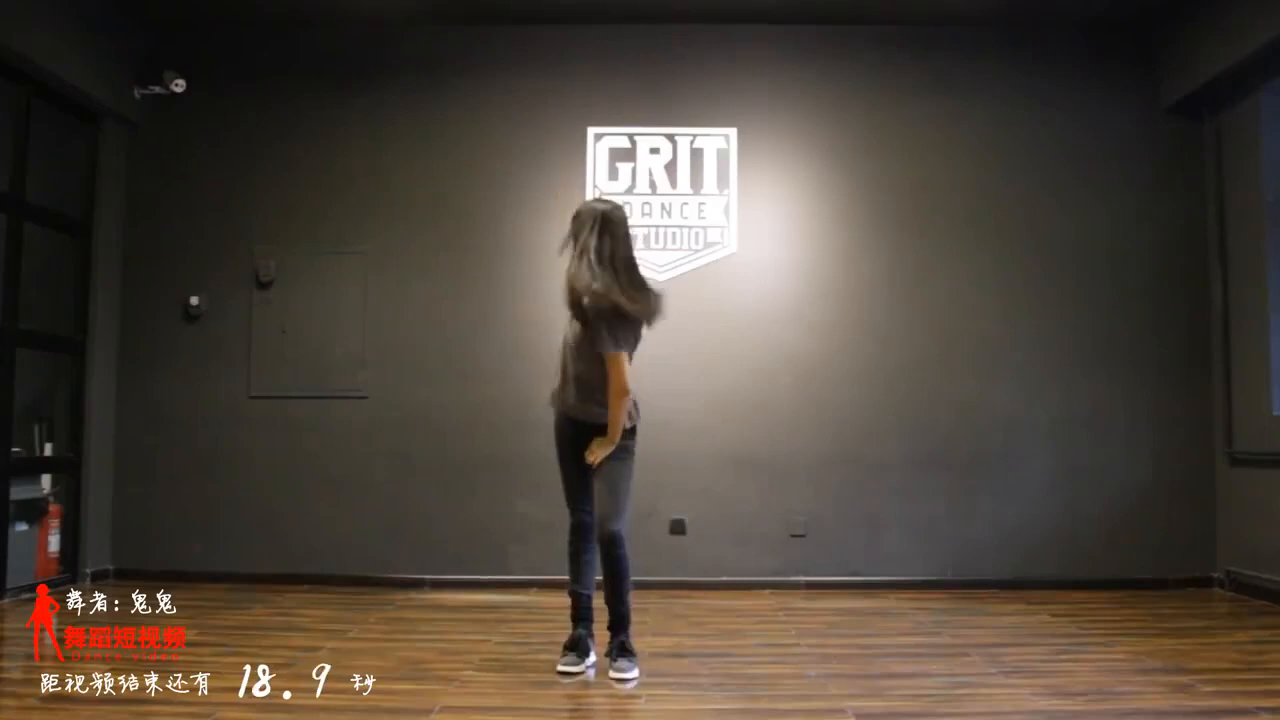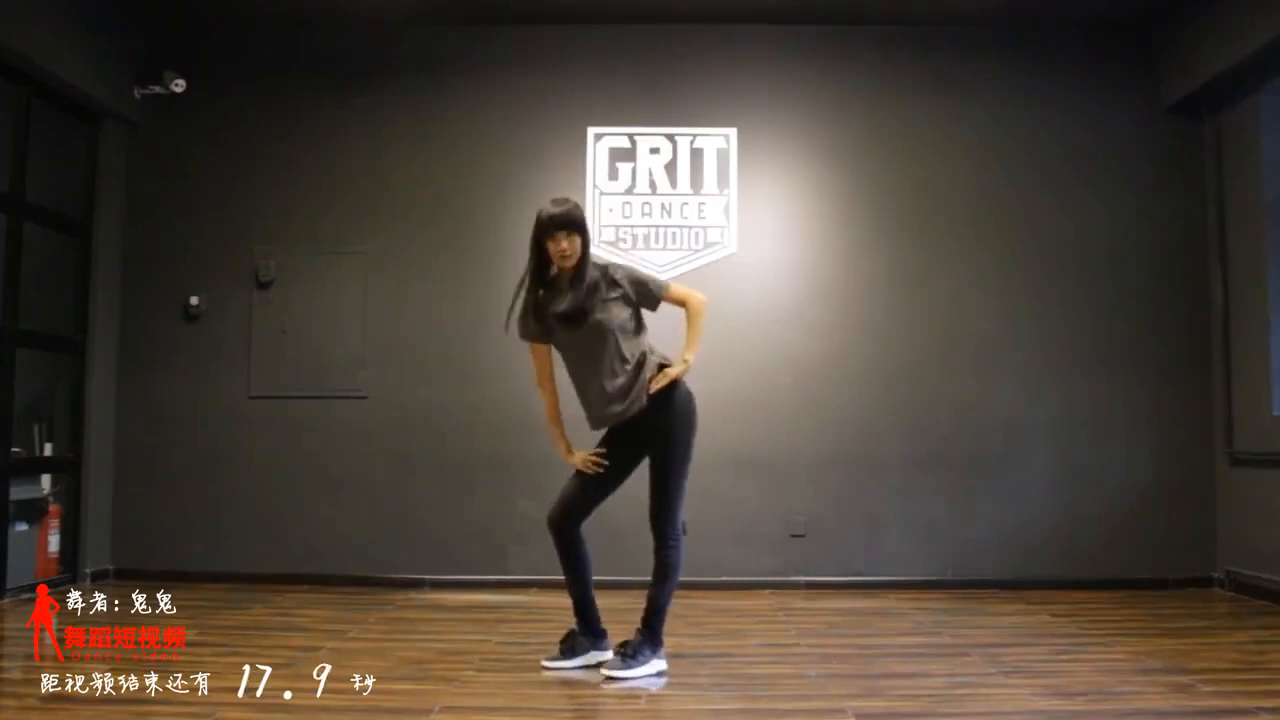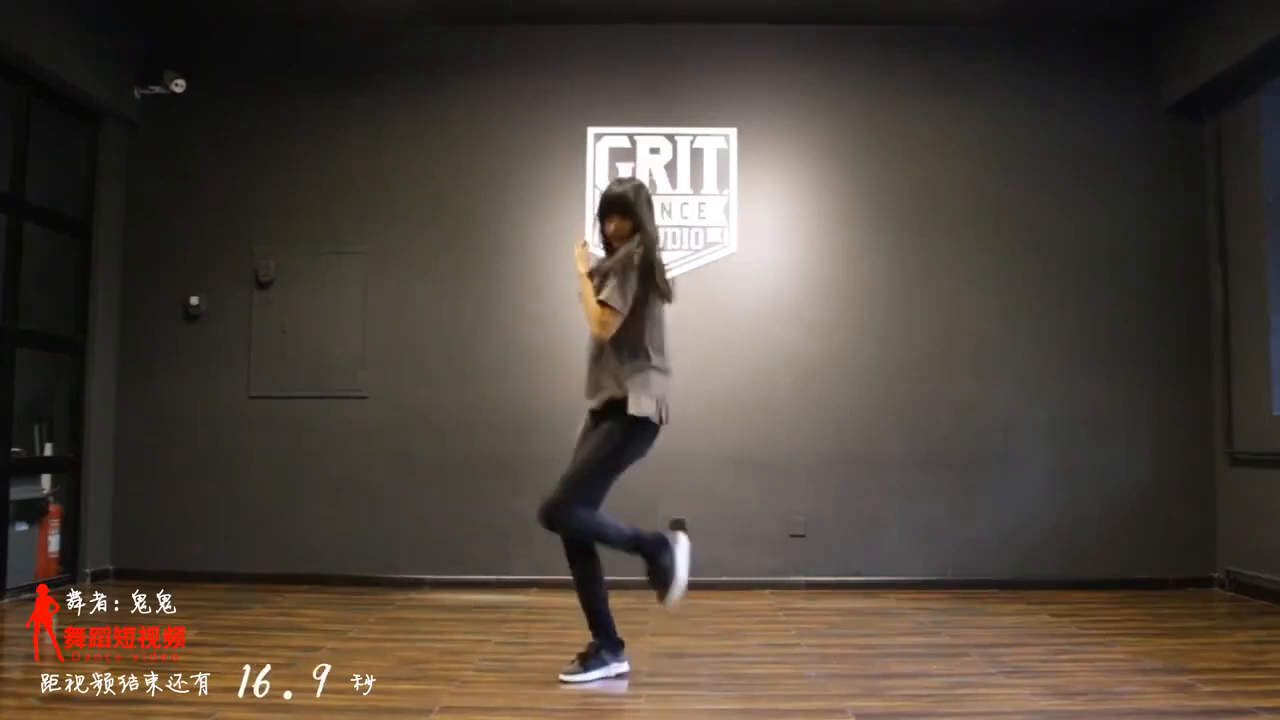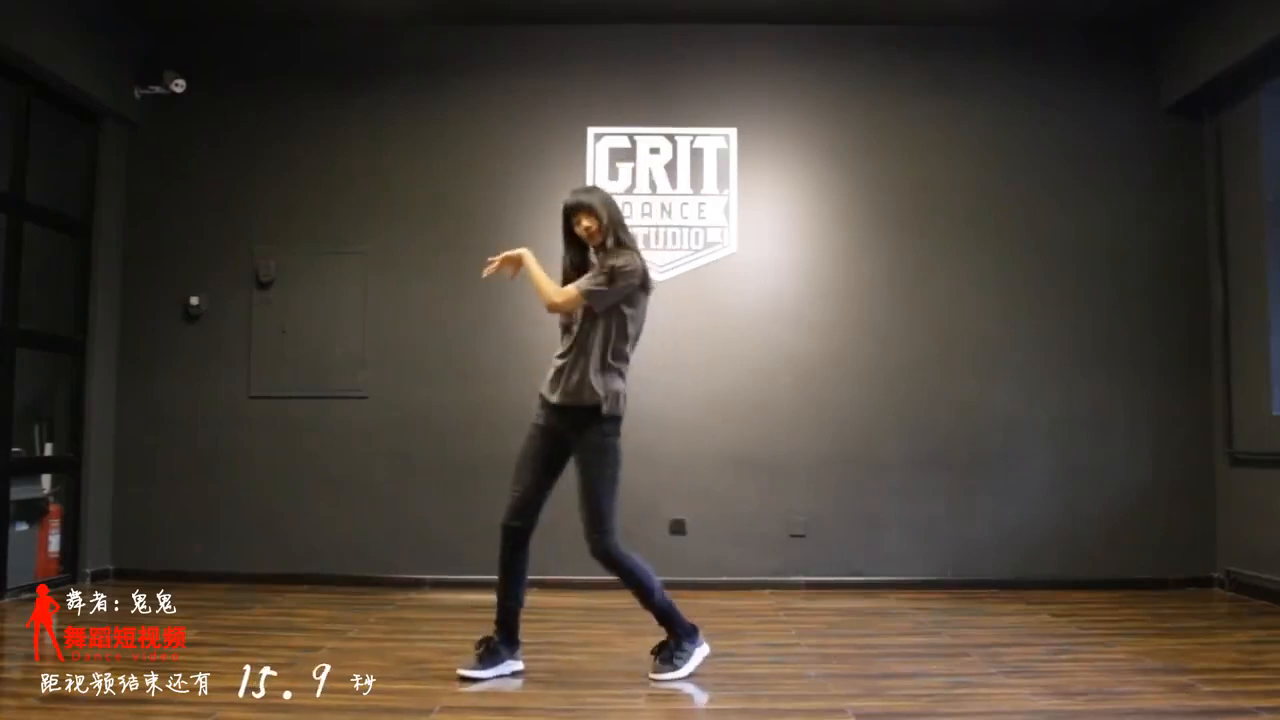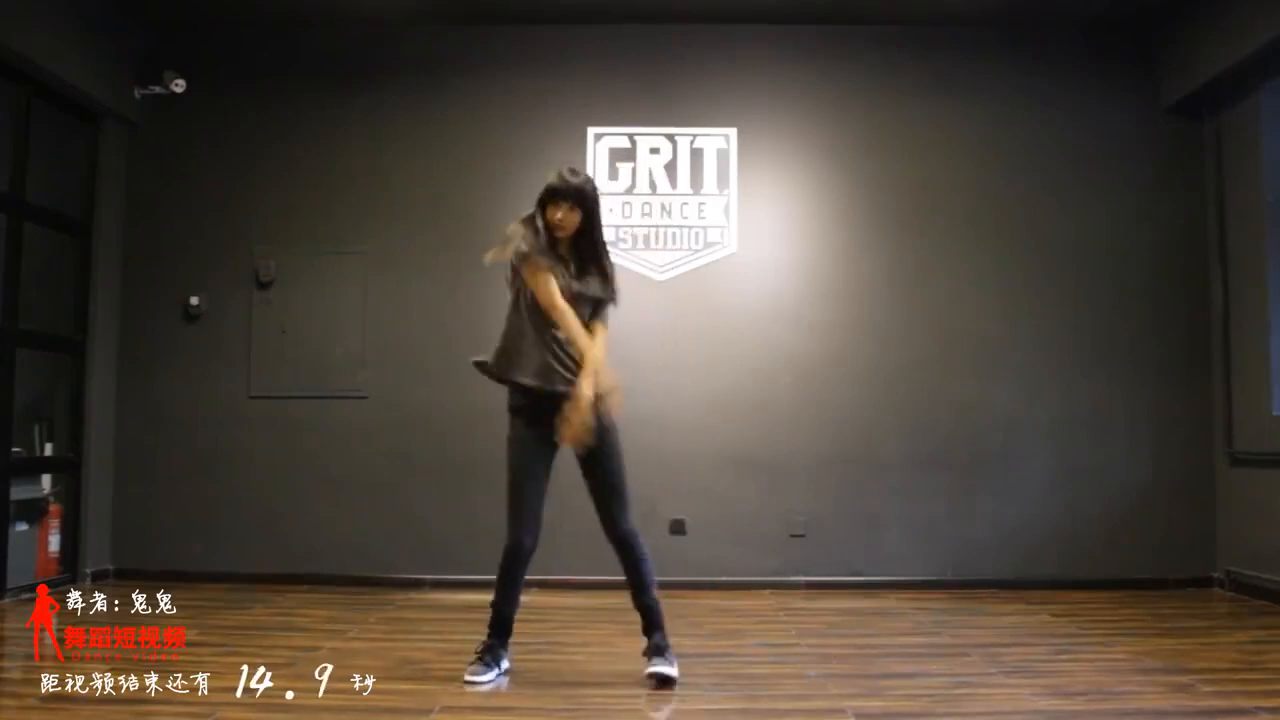
dt=1s
person 1, frame 1
left shoulder: (609, 310)
right shoulder: (597, 291)
left elbow: (620, 386)
left wrist: (610, 441)
left hip: (609, 431)
right hip: (572, 422)
left knee: (610, 531)
right knee: (583, 525)
left ankle: (621, 642)
right ankle: (582, 638)
person 1, frame 2
left shoulder: (618, 280)
right shoulder: (539, 307)
left elbow: (695, 300)
right elbow: (545, 385)
left wrist: (686, 361)
right wrist: (567, 450)
left hip: (665, 408)
right hip: (620, 426)
left knee: (665, 529)
right knee: (562, 520)
left ankle: (649, 645)
right ankle: (591, 636)
person 1, frame 3
left shoulder: (630, 262)
right shoulder: (624, 264)
left elbow: (601, 327)
left wrist: (583, 276)
left hip: (630, 413)
right hip: (607, 410)
left knee: (557, 512)
right knee: (575, 530)
left ankle: (658, 547)
right ankle: (606, 648)
person 1, frame 4
left shoulder: (626, 268)
right shoulder: (586, 269)
left elbow: (556, 301)
left wrist: (526, 258)
left hip: (596, 418)
right hip: (552, 411)
left knee: (601, 542)
right knee: (514, 525)
left ankle: (684, 636)
right ankle: (505, 646)
person 1, frame 5
left shoulder: (597, 267)
right shoulder: (527, 244)
left elbow: (597, 338)
right elbow: (554, 307)
left wrist: (586, 394)
right wrist: (597, 362)
left hip: (585, 405)
right hip: (532, 404)
left knee: (620, 526)
right knee: (521, 537)
left ankle: (658, 643)
right ankle: (496, 646)
